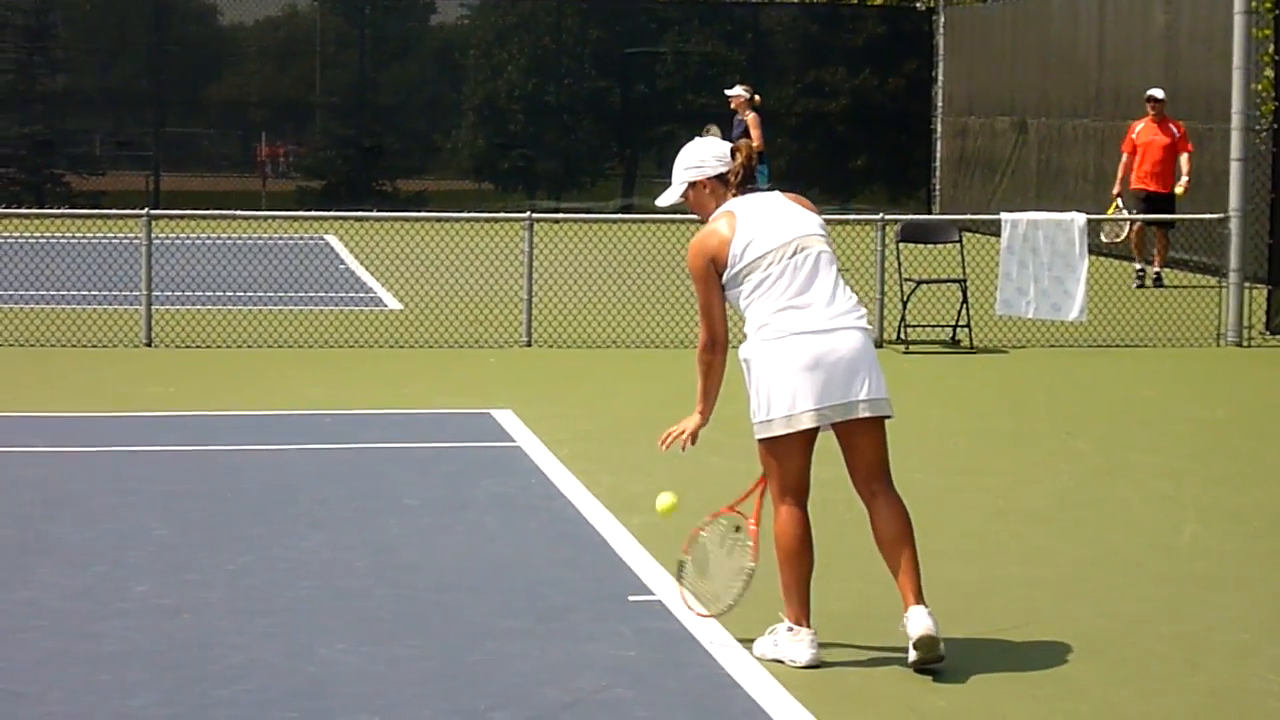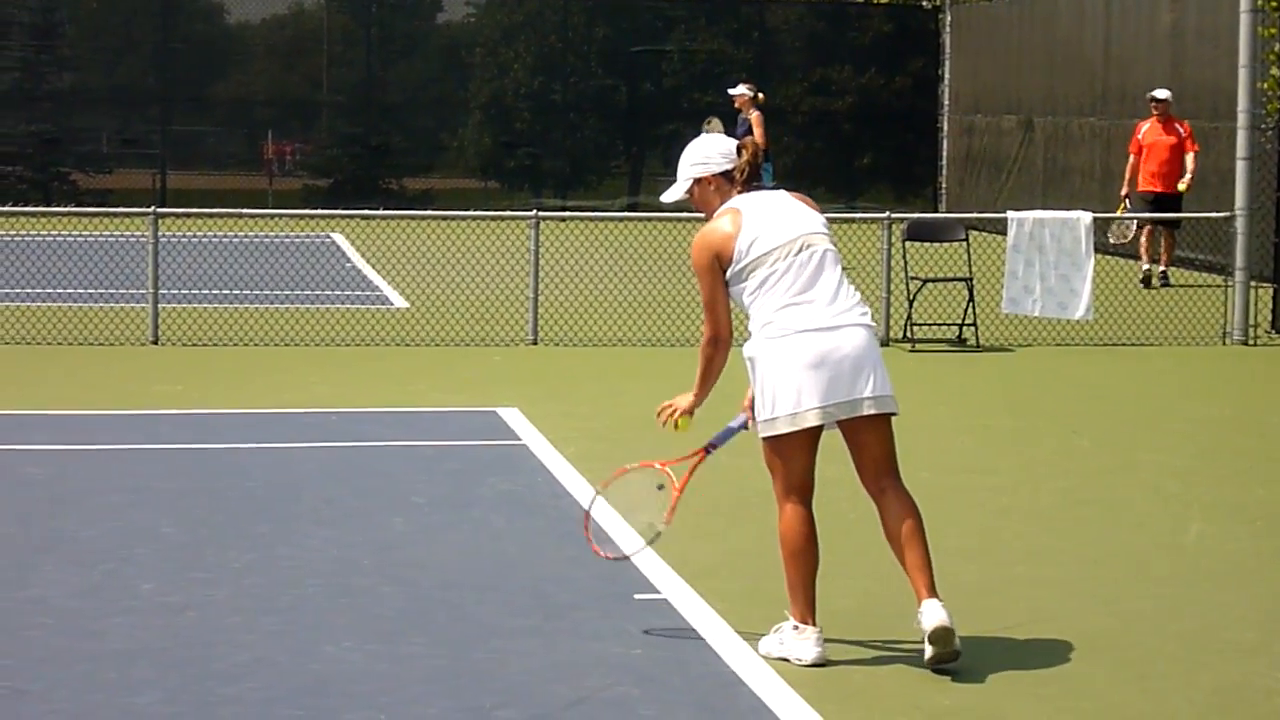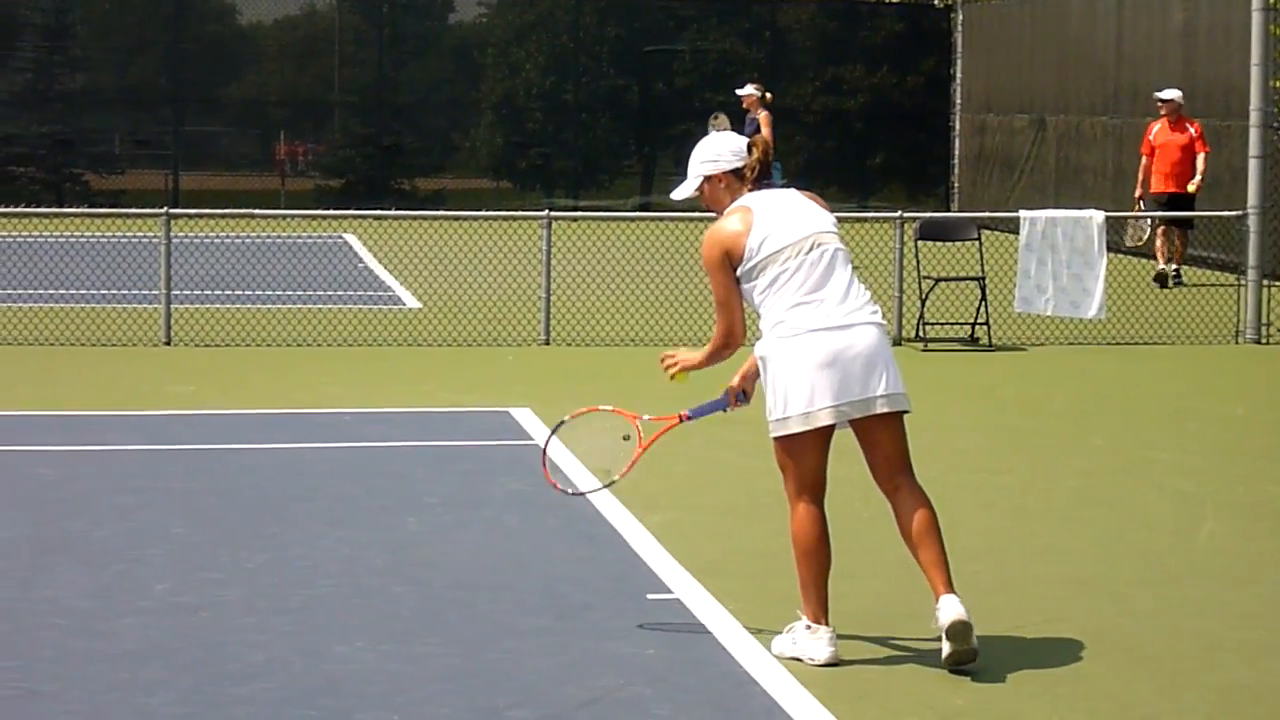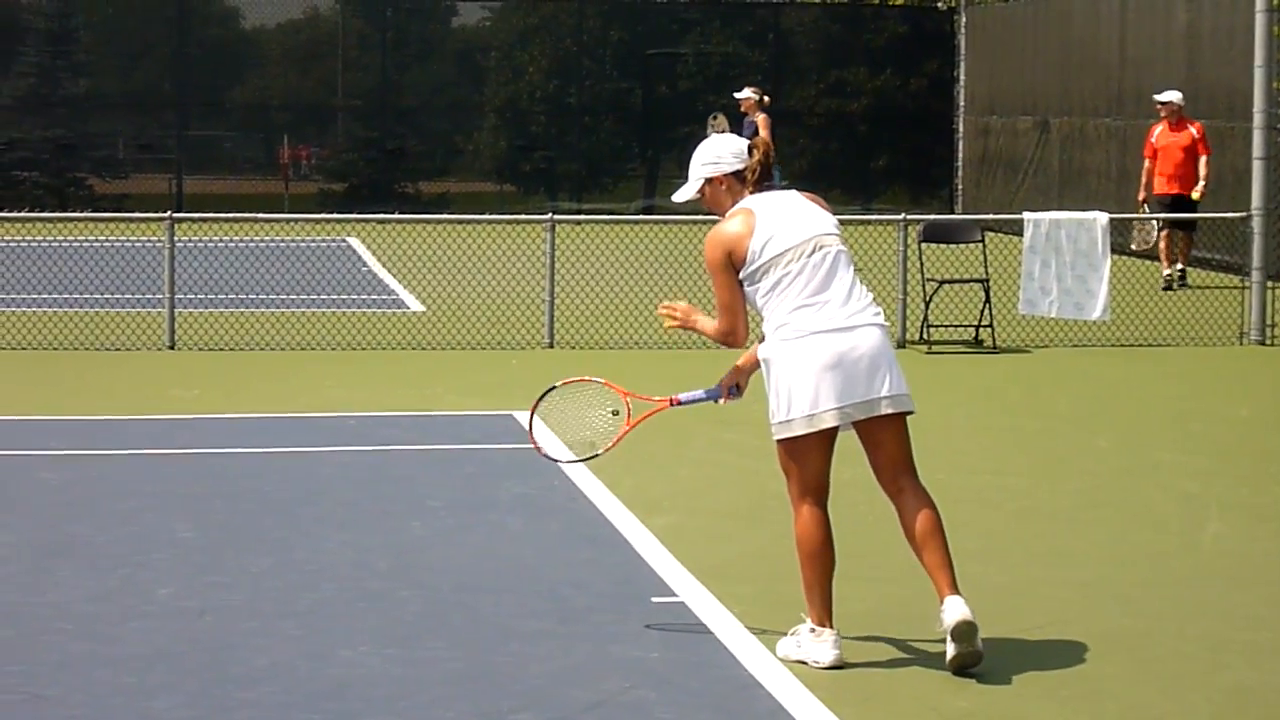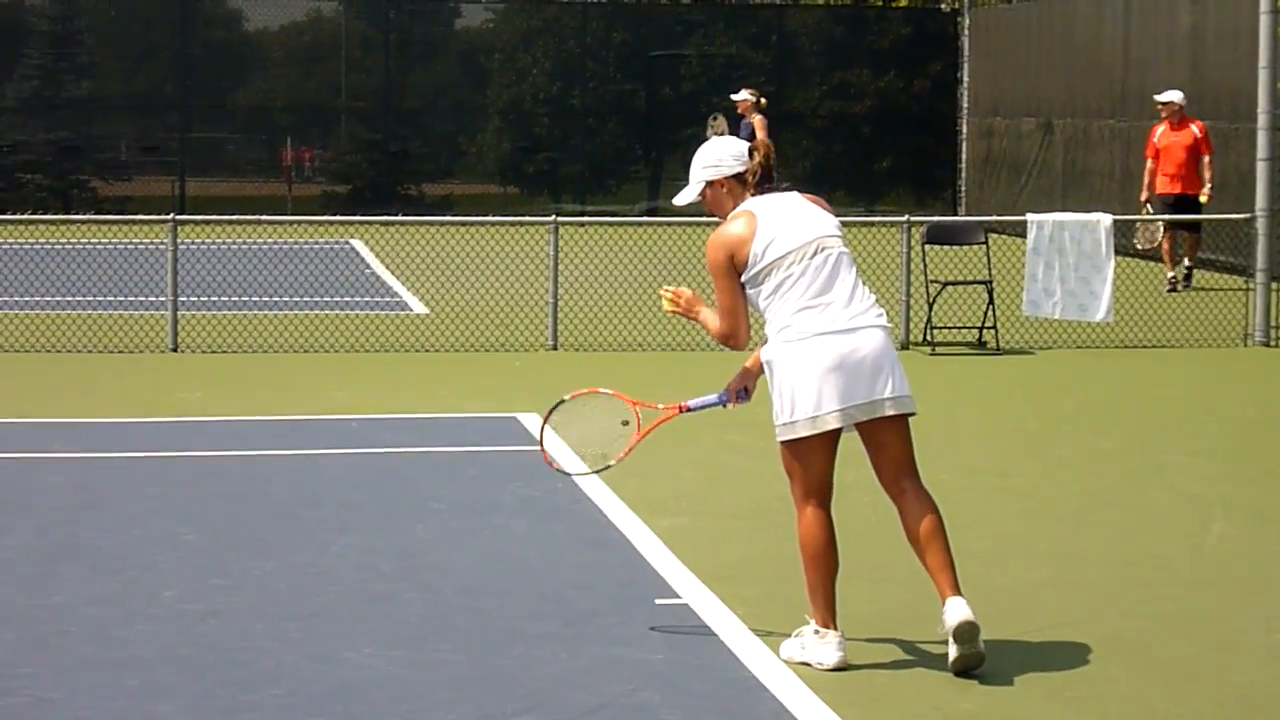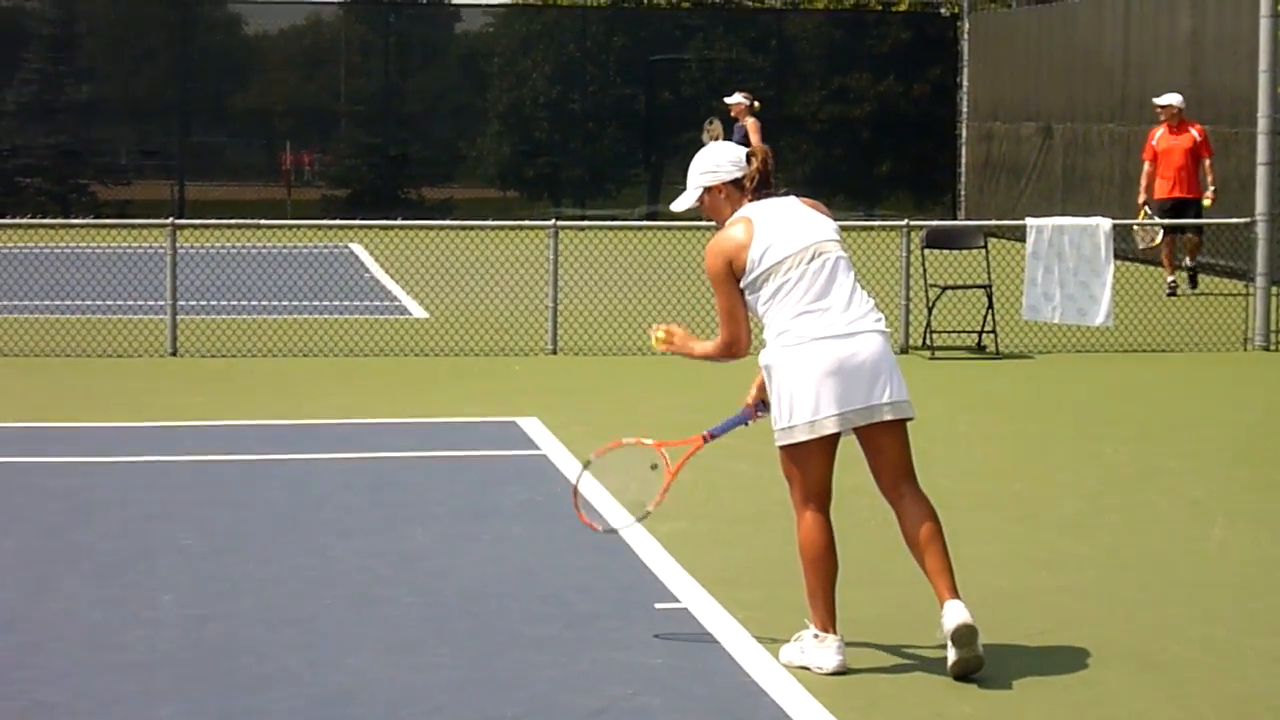
dt=0.1s
person 1, frame 1
left shoulder: (707, 241)
right shoulder: (799, 205)
left elbow: (714, 342)
left wrist: (701, 415)
left hip: (785, 360)
right hip: (851, 344)
left knee: (789, 500)
right knee: (877, 488)
left ankle: (797, 632)
right ankle: (917, 612)
person 1, frame 2
left shoulder: (711, 238)
right shoulder: (802, 204)
left elbow: (718, 336)
left wrist: (696, 397)
right wrist: (759, 386)
left hip: (789, 358)
right hip: (854, 340)
left knee: (793, 498)
right knee: (885, 484)
left ankle: (803, 631)
right ankle: (930, 605)
person 1, frame 3
left shoulder: (721, 235)
right shoulder: (811, 202)
left elbow: (730, 335)
left wrist: (698, 359)
right wrist: (752, 369)
left hip: (801, 359)
right hip: (865, 340)
left knee: (805, 498)
right knee: (899, 484)
left ankle: (815, 630)
right ankle: (948, 602)
person 1, frame 4
left shoulder: (723, 237)
right shoulder: (812, 203)
left elbow: (733, 332)
left wrist: (693, 320)
right wrist: (747, 364)
left hip: (803, 361)
right hip: (868, 340)
left knee: (808, 501)
right knee: (903, 485)
left ankle: (821, 634)
right ankle: (953, 602)
person 1, frame 5
left shoulder: (725, 240)
right shoulder: (814, 204)
left elbow: (733, 334)
left wrist: (695, 312)
right wrist: (756, 365)
left hip: (806, 361)
right hip: (870, 342)
left knee: (812, 502)
right knee: (905, 486)
left ankle: (824, 635)
right ankle: (955, 605)
person 1, frame 6
left shoulder: (724, 246)
right shoulder: (812, 208)
left elbow: (735, 344)
left wrist: (690, 347)
right wrist: (768, 379)
left hip: (805, 365)
right hip: (868, 345)
left knee: (811, 506)
right knee: (903, 490)
left ankle: (823, 639)
right ankle: (953, 607)
person 2, frame 1
left shoulder: (1176, 128)
right shoulder: (1137, 127)
left elbow: (1184, 155)
right elbow: (1126, 158)
left wrist: (1185, 177)
right wrist: (1118, 183)
left hip: (1165, 189)
right hip: (1139, 187)
left knee: (1162, 232)
right knee: (1137, 226)
left ankle: (1157, 272)
right ankle: (1139, 268)
person 2, frame 2
left shoulder: (1182, 128)
right shoulder: (1143, 128)
left elbow: (1190, 154)
right elbow: (1133, 158)
left wrist: (1189, 175)
right wrist: (1126, 184)
left hip: (1171, 189)
right hip: (1146, 188)
left knee: (1168, 231)
right knee: (1146, 228)
left ankle: (1163, 271)
right ankle: (1146, 270)
person 2, frame 3
left shoulder: (1193, 128)
right shoulder: (1154, 128)
left elbow: (1201, 155)
right elbow: (1146, 160)
left wrist: (1199, 177)
right wrist: (1139, 186)
left hip: (1184, 190)
right hip: (1159, 189)
left knee: (1181, 231)
right knee: (1161, 229)
left ankle: (1176, 270)
right ankle: (1162, 270)
person 2, frame 4
left shoulder: (1194, 129)
right shoulder: (1156, 131)
left elbow: (1203, 157)
right elbow: (1149, 163)
left wrist: (1202, 182)
right wrist: (1143, 189)
left hip: (1187, 191)
right hip: (1162, 191)
left knee: (1185, 234)
right knee: (1164, 232)
left ankle: (1181, 269)
right ankle: (1167, 275)
person 2, frame 5
left shoulder: (1197, 128)
right shoulder: (1157, 131)
left elbow: (1206, 158)
right elbow: (1151, 162)
left wrist: (1208, 184)
right wrist: (1145, 189)
left hip: (1191, 191)
right hip: (1165, 191)
left knee: (1192, 234)
right knee: (1167, 234)
left ankle: (1188, 265)
right ankle: (1170, 276)
person 2, frame 6
left shoulder: (1196, 132)
right shoulder: (1156, 134)
left elbow: (1206, 161)
right elbow: (1148, 165)
left wrist: (1210, 187)
right wrist: (1143, 191)
left hip: (1191, 195)
right hip: (1163, 196)
left knee: (1194, 237)
right knee: (1167, 239)
left ankle: (1190, 264)
right ankle: (1171, 281)
